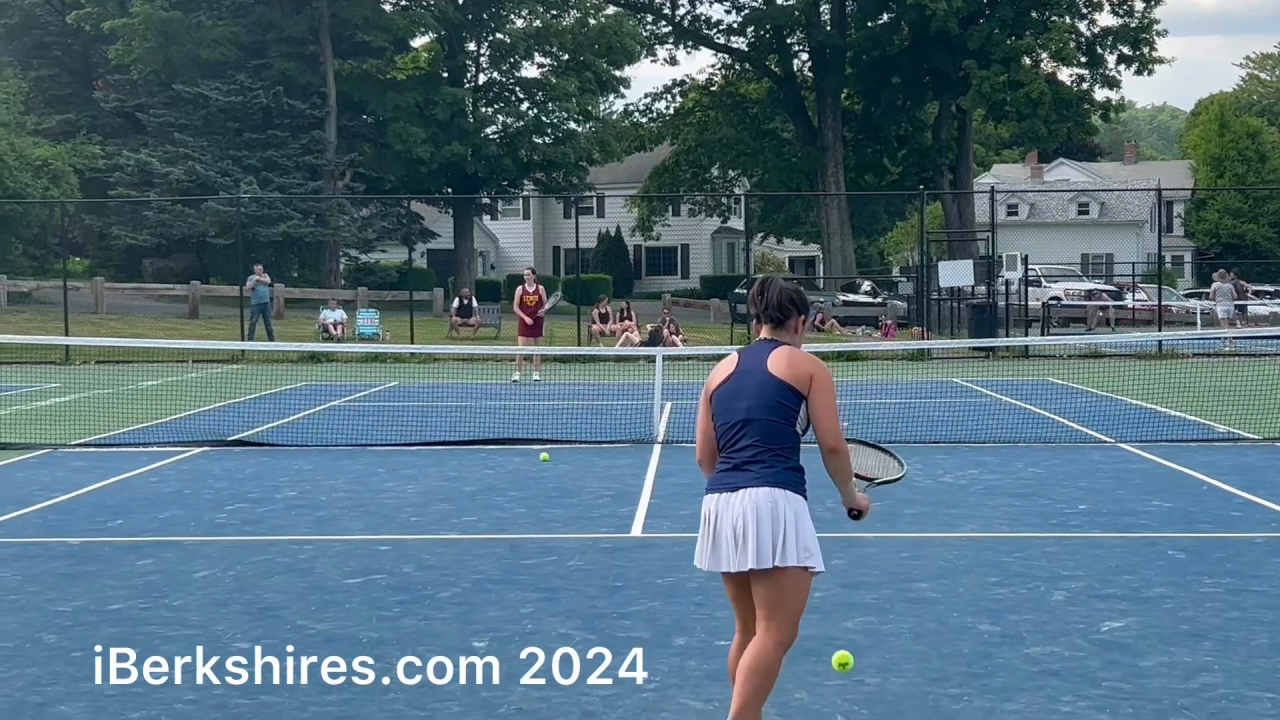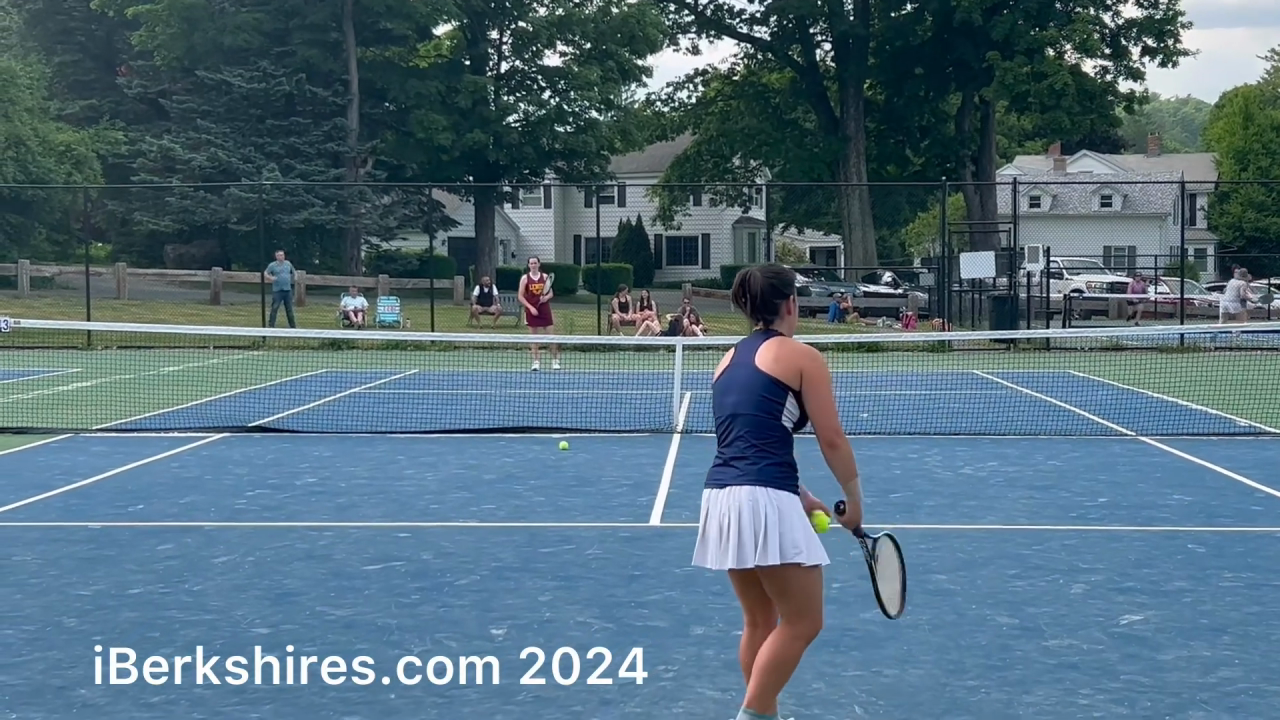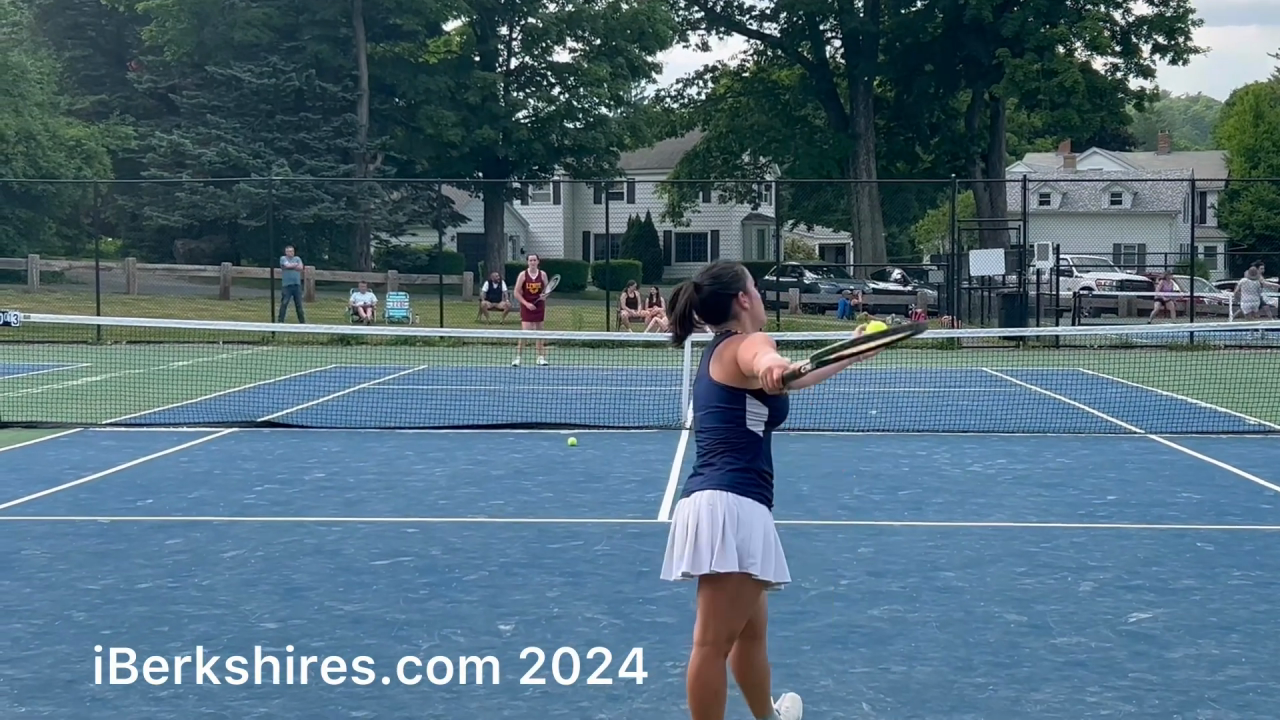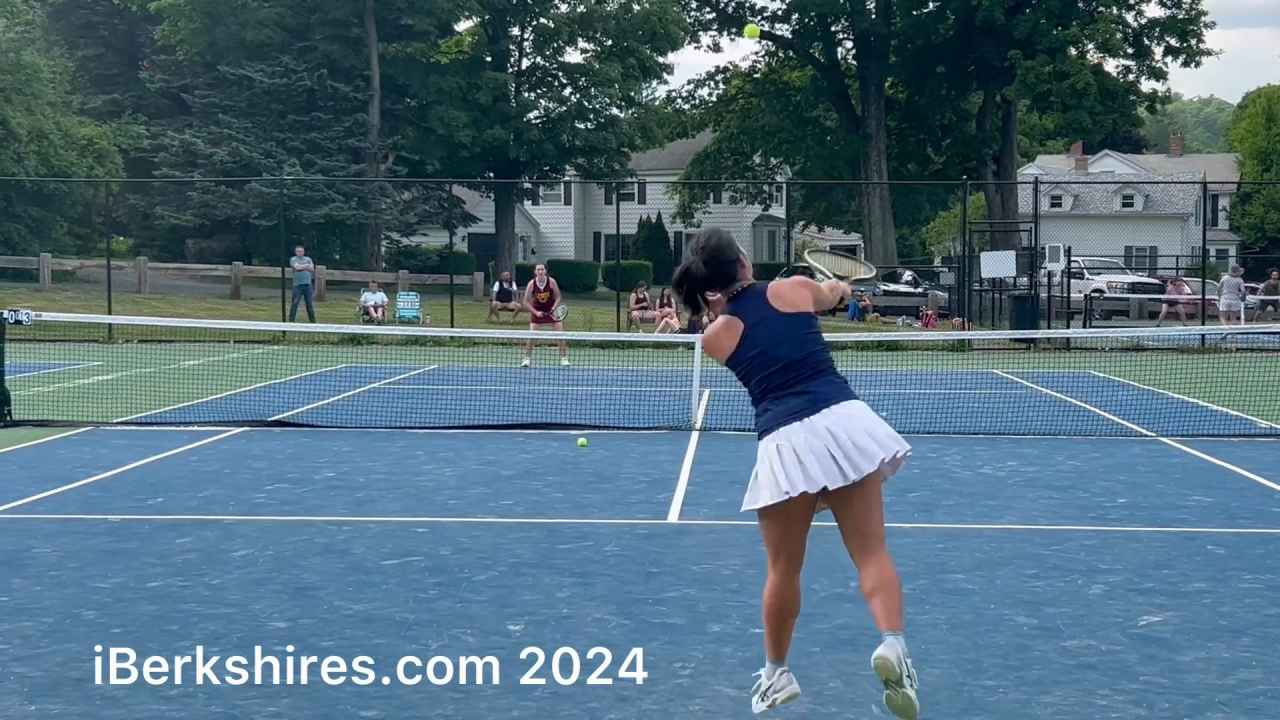
dt=1s
person 1, frame 1
left shoulder: (721, 370)
right shoulder: (808, 366)
right elbow: (831, 446)
right wrist: (852, 496)
left hip: (720, 504)
right hip: (774, 503)
left knee: (748, 631)
right knee: (774, 635)
person 1, frame 2
left shoulder: (730, 359)
right shoulder: (802, 356)
right elbow: (831, 439)
left wrist: (803, 497)
right wrist: (853, 498)
left hip: (720, 497)
right hip: (765, 500)
left knee: (760, 623)
right knee: (801, 624)
person 1, frame 3
left shoulder: (723, 354)
right shoulder: (746, 345)
left elbow: (782, 372)
right elbow: (772, 370)
left wrist: (842, 356)
right wrist: (783, 369)
left hip: (712, 505)
right hip: (732, 510)
left knee: (750, 629)
right knee: (714, 642)
person 1, frame 4
left shoulder: (715, 334)
right shoulder: (793, 290)
right elbow: (836, 292)
right wrist: (829, 282)
left hip: (786, 445)
right hip: (842, 427)
left knee: (784, 572)
right knee: (871, 553)
left ankle: (779, 674)
right ankle: (892, 648)
